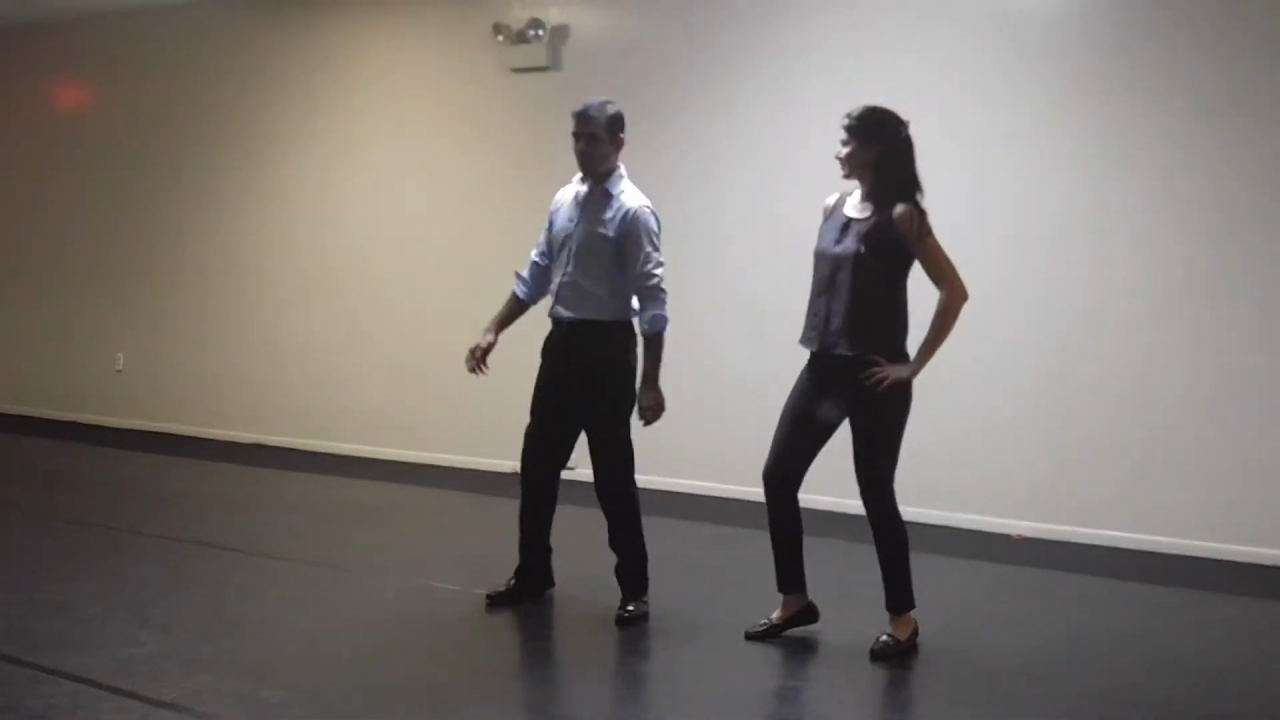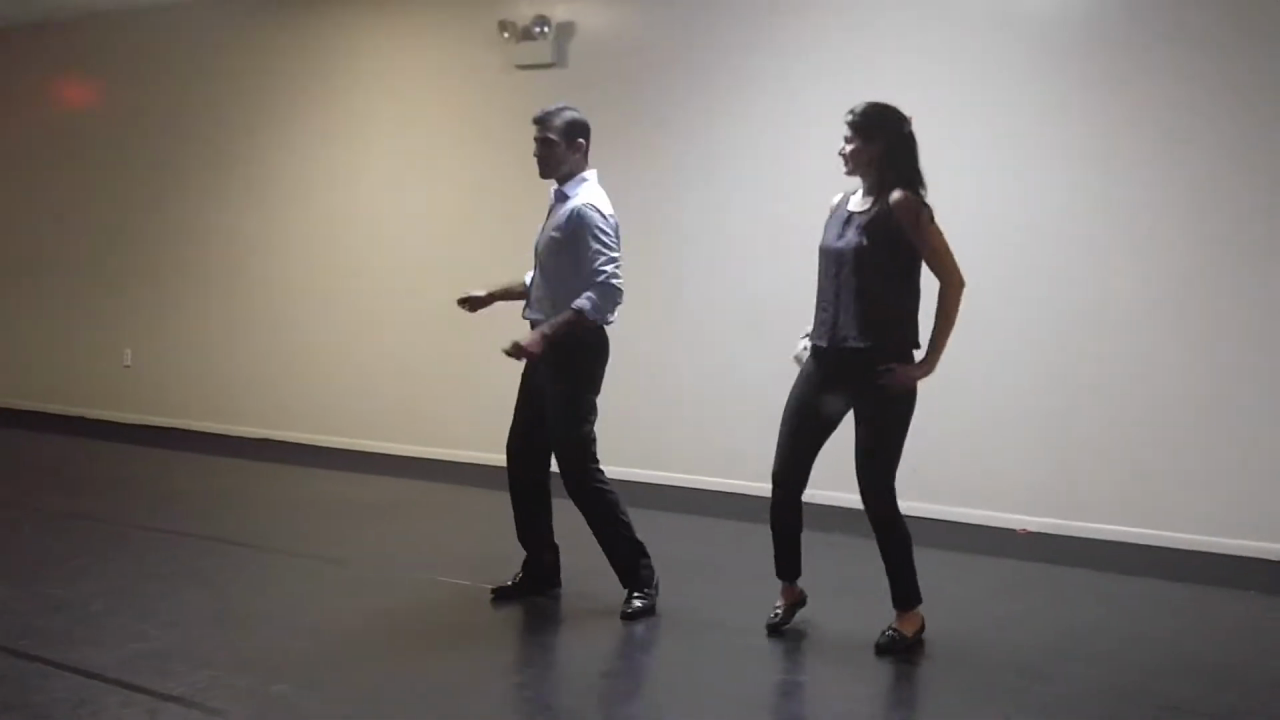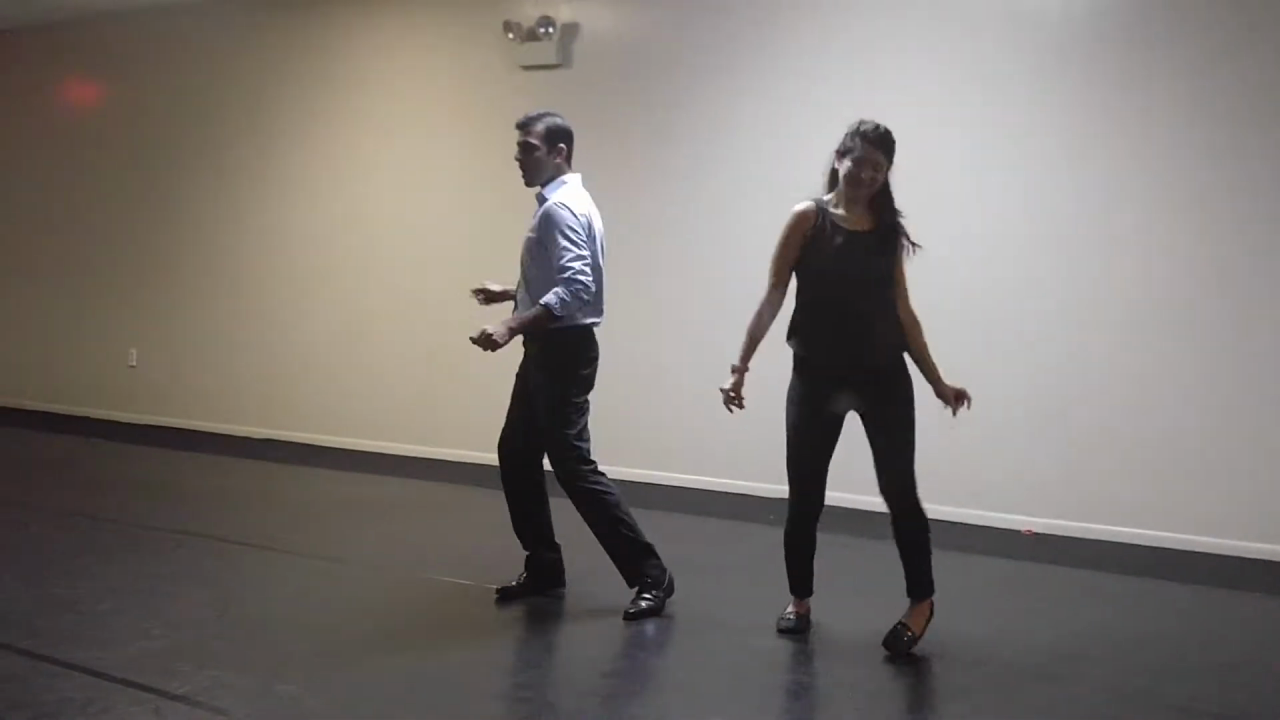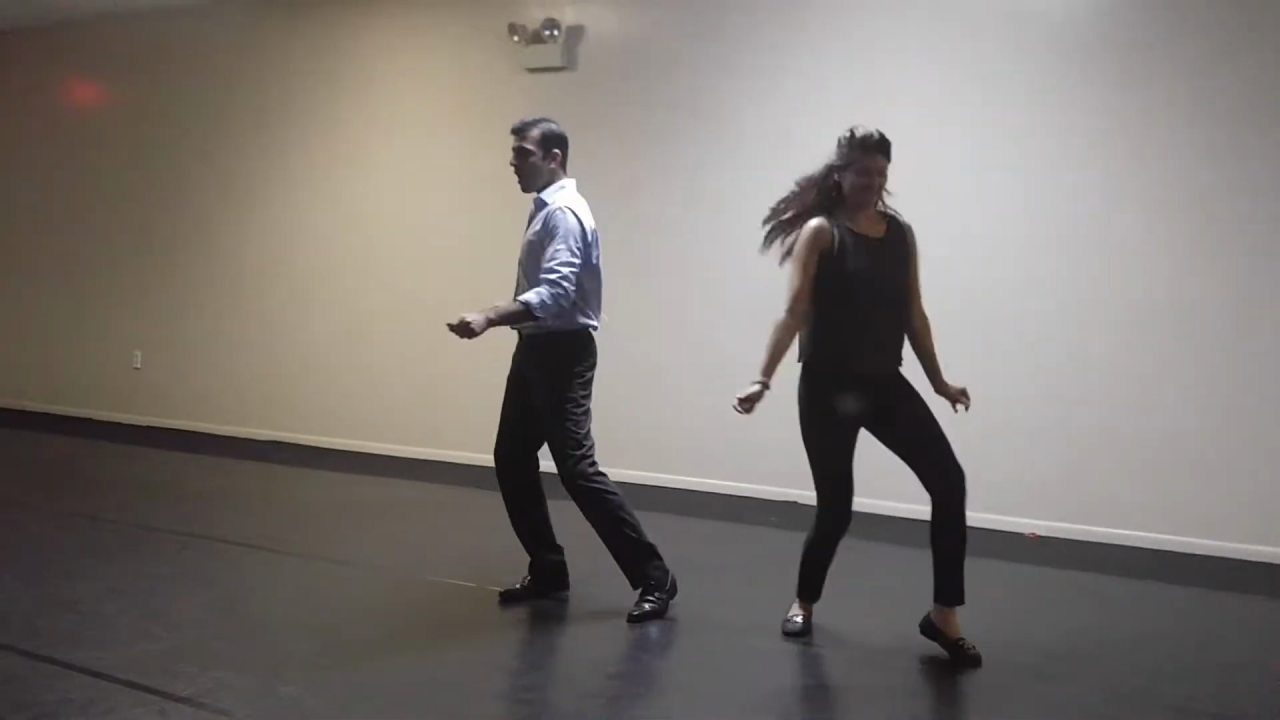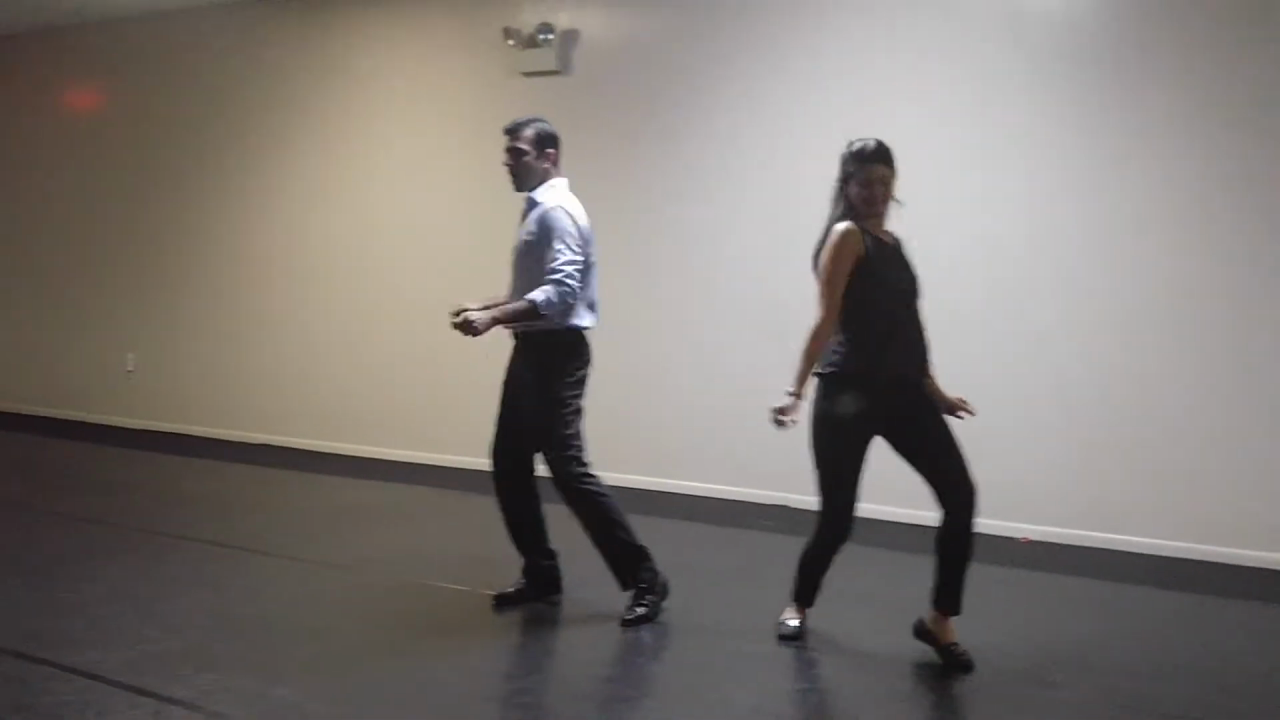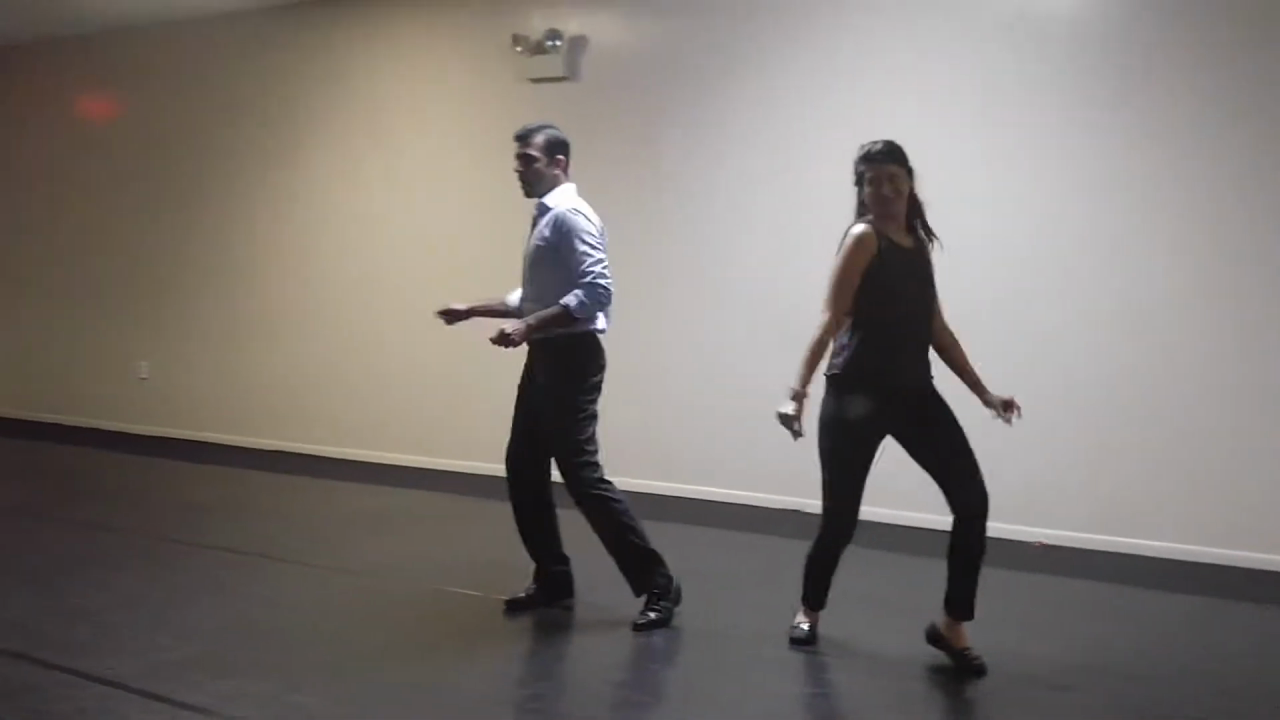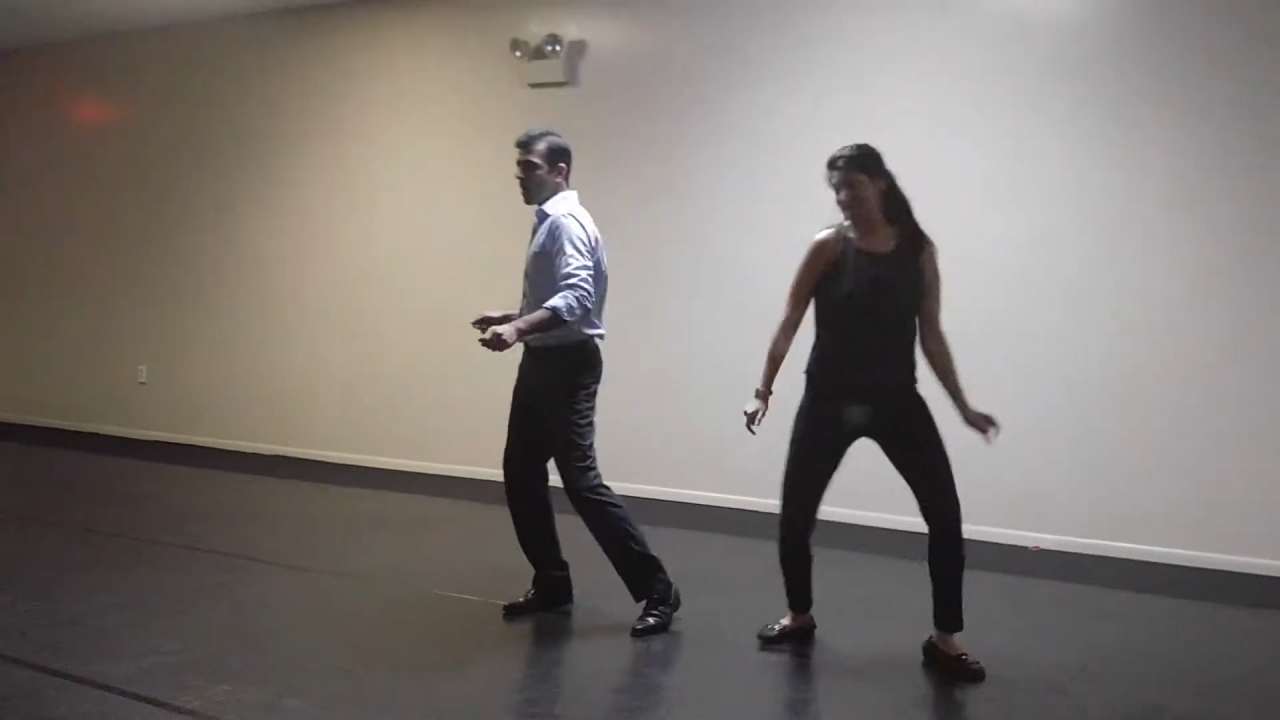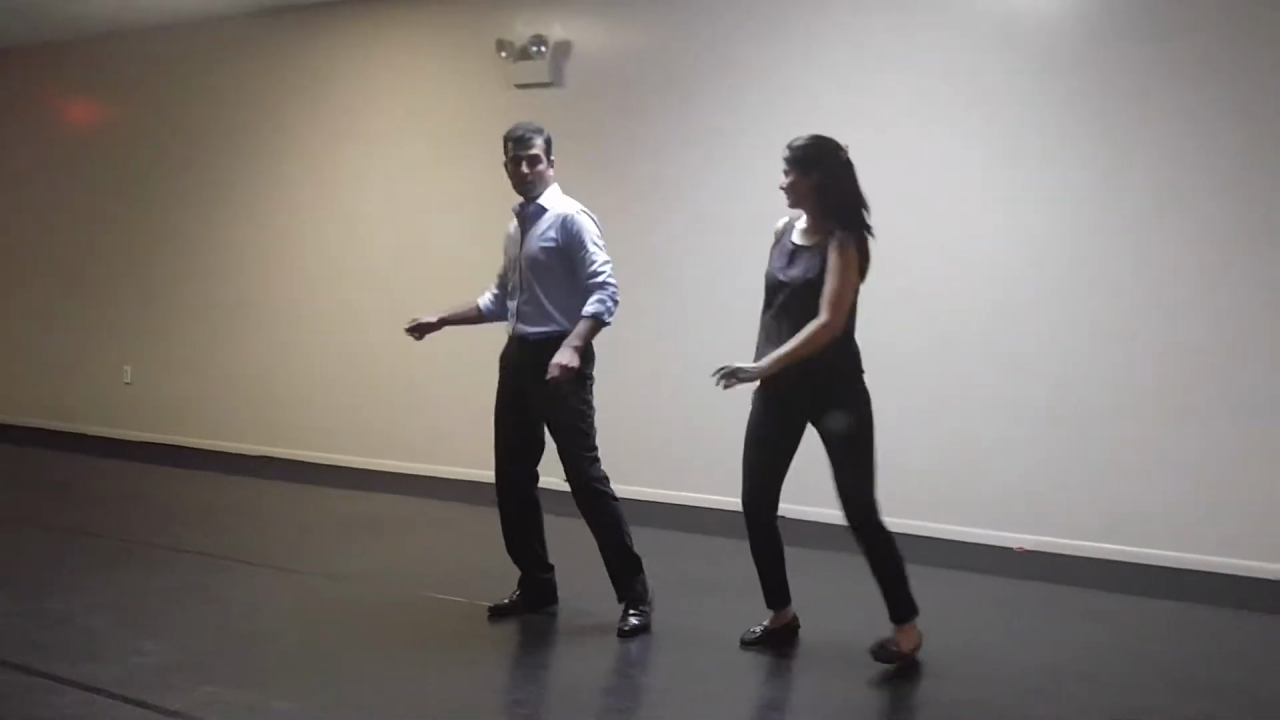
dt=0.3s
person 1, frame 1
left shoulder: (901, 216)
right shoulder: (833, 207)
left elbow: (954, 291)
left wrist: (915, 364)
left hip: (875, 375)
right hip: (823, 368)
left knee: (876, 496)
right knee: (777, 476)
left ankle: (902, 618)
right ankle: (794, 601)
person 1, frame 2
left shoulder: (902, 204)
right shoulder: (840, 205)
left elbow: (952, 281)
left wrist: (928, 361)
right wrist: (809, 337)
left hip: (880, 368)
right hip: (827, 362)
left knee: (876, 492)
right knee: (785, 475)
left ankle: (908, 614)
right ankle: (790, 588)
person 1, frame 3
left shoulder: (887, 229)
right shoulder: (808, 218)
left elbow: (900, 310)
right elbow: (774, 295)
left wrist: (937, 380)
right wrist: (741, 367)
left hip: (883, 374)
right hip: (817, 375)
left knee: (899, 492)
right knee: (805, 497)
left ankle: (918, 608)
right ankle: (799, 600)
person 1, frame 4
left shoulder: (901, 234)
right shoulder: (819, 231)
left elbow: (912, 313)
right elbow: (796, 313)
left wrist: (939, 380)
right wrist: (763, 380)
left hip: (885, 383)
right hip: (827, 386)
left knee: (949, 483)
right knee: (836, 511)
left ankle: (944, 615)
right ankle: (803, 603)
person 1, frame 5
left shoulder: (894, 245)
right shoulder: (846, 237)
right elbow: (827, 319)
left wrist: (934, 390)
right wrist: (797, 390)
left hip: (902, 392)
right hip: (848, 392)
left knee: (959, 496)
right knee: (836, 519)
left ankle: (938, 620)
right ankle: (798, 606)
person 1, frame 6
left shoulder: (919, 244)
right shoulder: (863, 237)
left elbow: (935, 327)
right elbow: (831, 320)
left wrist: (982, 392)
right wrist: (799, 392)
left hip: (915, 393)
right hip: (858, 394)
left knee: (972, 501)
right knee: (839, 520)
left ankle: (952, 625)
right ankle: (809, 610)
person 1, frame 7
left shoulder: (917, 251)
right shoulder: (828, 245)
left elbow: (929, 333)
right elbow: (790, 323)
left wrist: (962, 403)
right wrist: (762, 391)
left hip: (894, 399)
right hip: (828, 400)
left knee: (945, 515)
right knee: (796, 516)
left ankle: (944, 639)
right ankle: (800, 615)
person 1, frame 8
left shoulder: (844, 241)
right shoulder: (783, 231)
left elbow: (831, 321)
left wrist: (766, 364)
left hip: (835, 389)
right hip: (777, 388)
left knee: (860, 509)
right knee: (756, 504)
left ankle: (905, 624)
right ankle: (781, 614)
person 2, frame 1
left shoulder: (634, 210)
right shoulder: (564, 201)
left elbow: (653, 300)
right elbow: (537, 274)
left wrist: (649, 380)
right wrist: (493, 332)
left hip: (607, 348)
right hip: (561, 343)
left knee: (612, 470)
right knee: (539, 461)
left ankle: (635, 588)
right ankle: (533, 572)
person 2, frame 2
left shoulder: (588, 209)
right shoulder: (562, 203)
left elbow: (605, 290)
left wrist: (541, 336)
right wrist: (491, 296)
left hip: (572, 352)
right hip: (550, 352)
left knee: (578, 467)
right knee: (523, 458)
left ankle: (640, 579)
right ankle: (541, 568)
person 2, frame 3
left shoulder: (562, 208)
right shoulder: (558, 204)
left elbow: (575, 290)
left wrist: (511, 327)
right wrist: (507, 293)
left hip: (564, 350)
right hip: (546, 349)
left knee: (573, 465)
right knee: (516, 455)
left ankle: (650, 576)
right ankle: (544, 567)
person 2, frame 4
left shoulder: (562, 212)
right shoulder: (546, 209)
left elbow: (556, 294)
left wrist: (489, 318)
right wrist: (502, 312)
left hip: (561, 354)
right hip: (536, 352)
left knee: (577, 469)
right knee: (511, 459)
left ankle: (653, 578)
right ankle: (547, 569)
person 2, frame 5
left shoulder: (558, 210)
right shoulder: (536, 210)
left elbow: (560, 290)
left wrist: (494, 317)
right wrist: (487, 308)
left hip: (557, 354)
right hip: (530, 352)
left knee: (568, 470)
right knee: (509, 463)
left ankle: (645, 581)
right ankle: (541, 574)
person 2, frame 6
left shoulder: (572, 216)
right shoulder: (544, 218)
left elbow: (594, 292)
left wrist: (528, 326)
right wrist: (474, 310)
left hip: (572, 358)
right hip: (544, 359)
left knee: (582, 476)
right knee: (523, 469)
left ankle: (658, 587)
right ankle: (552, 579)
person 2, frame 7
left shoulder: (567, 221)
right shoulder: (548, 222)
left elbow: (577, 297)
left wrist: (519, 327)
right wrist: (507, 318)
left hip: (568, 364)
right hip: (540, 363)
left knee: (581, 480)
right knee: (521, 475)
left ankle: (658, 592)
right ankle: (552, 582)
person 2, frame 8
left shoulder: (571, 217)
right shoulder: (516, 224)
left elbow: (604, 290)
left wrist: (574, 346)
right wrist: (441, 320)
left hip: (559, 361)
right hip: (518, 359)
left knee: (585, 475)
right knee: (512, 478)
left ankle: (634, 595)
right ankle: (536, 583)
